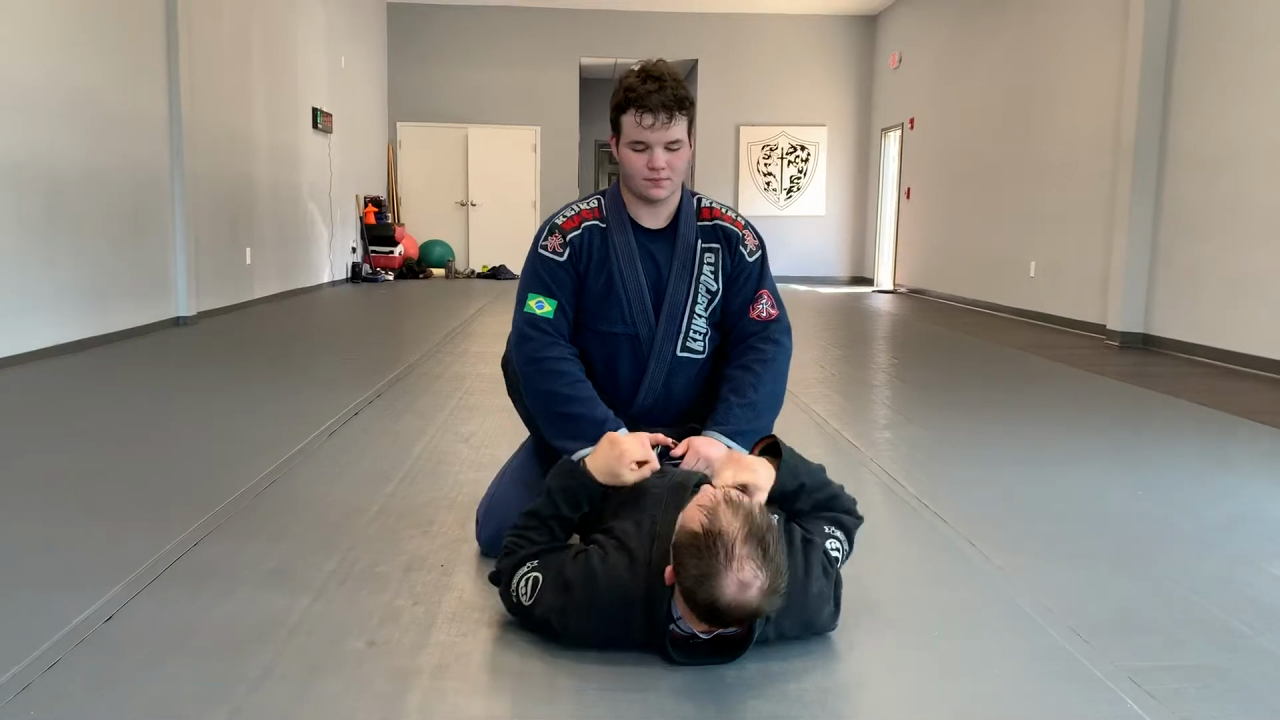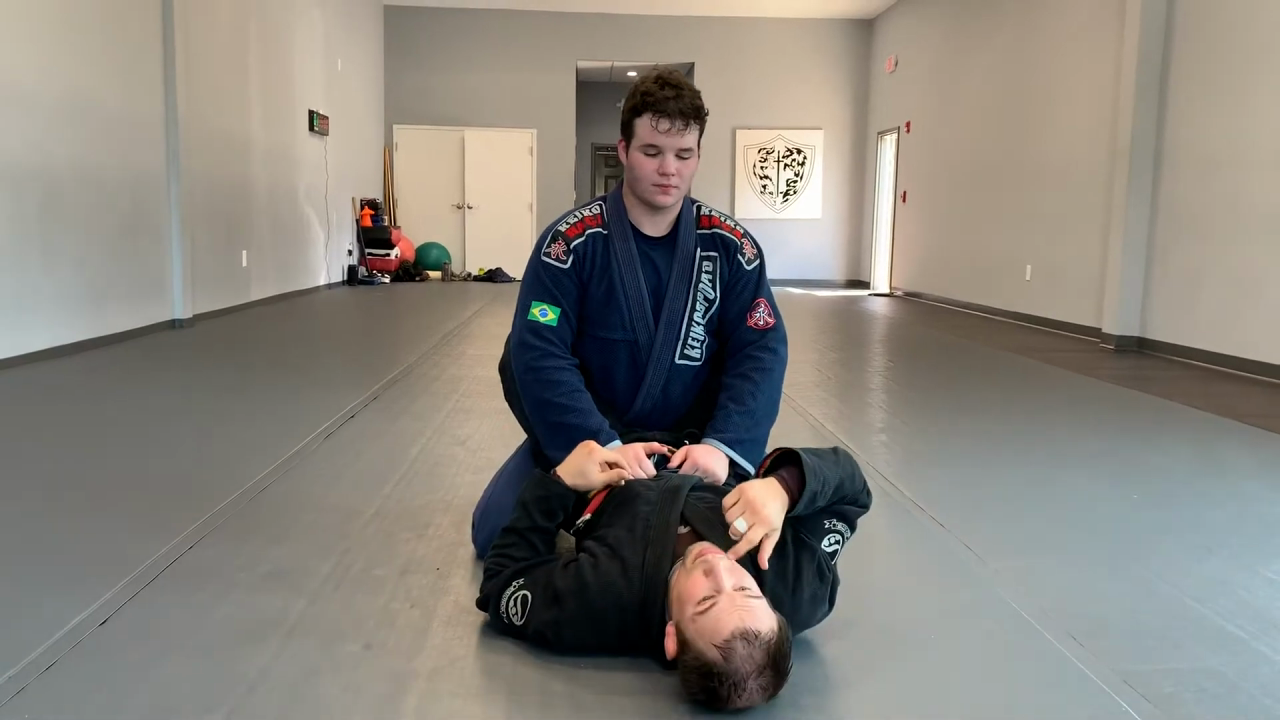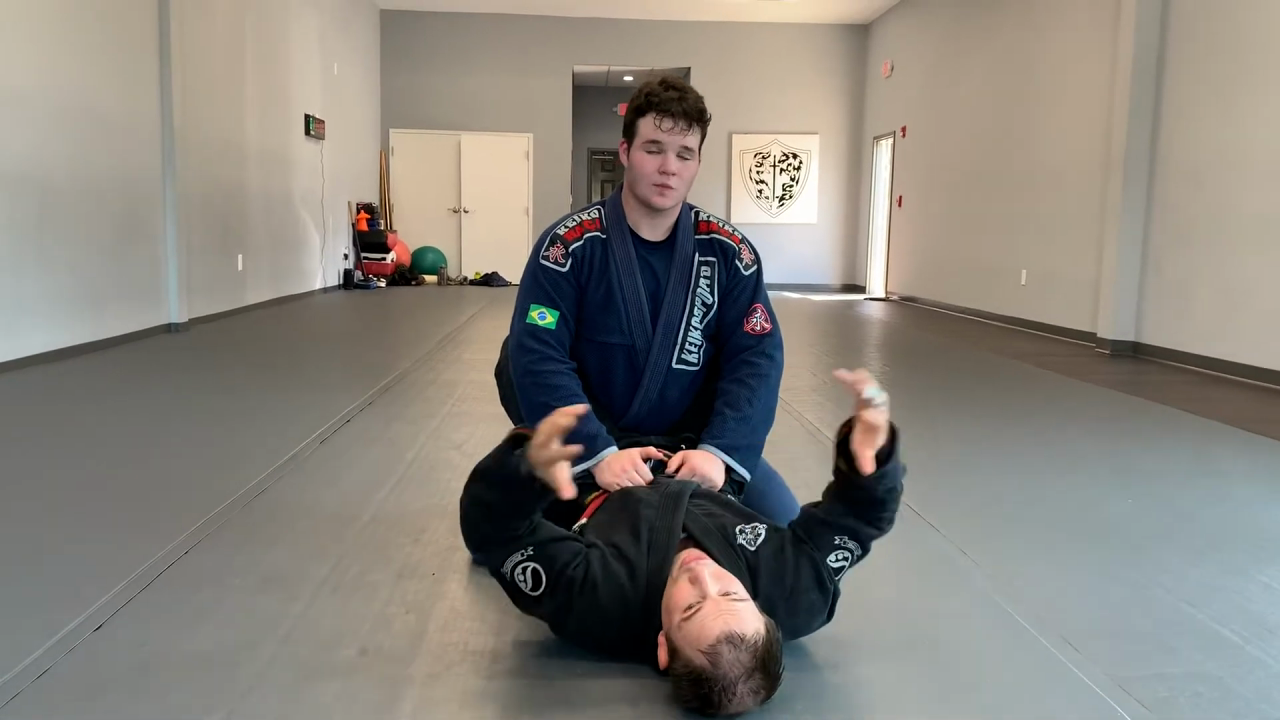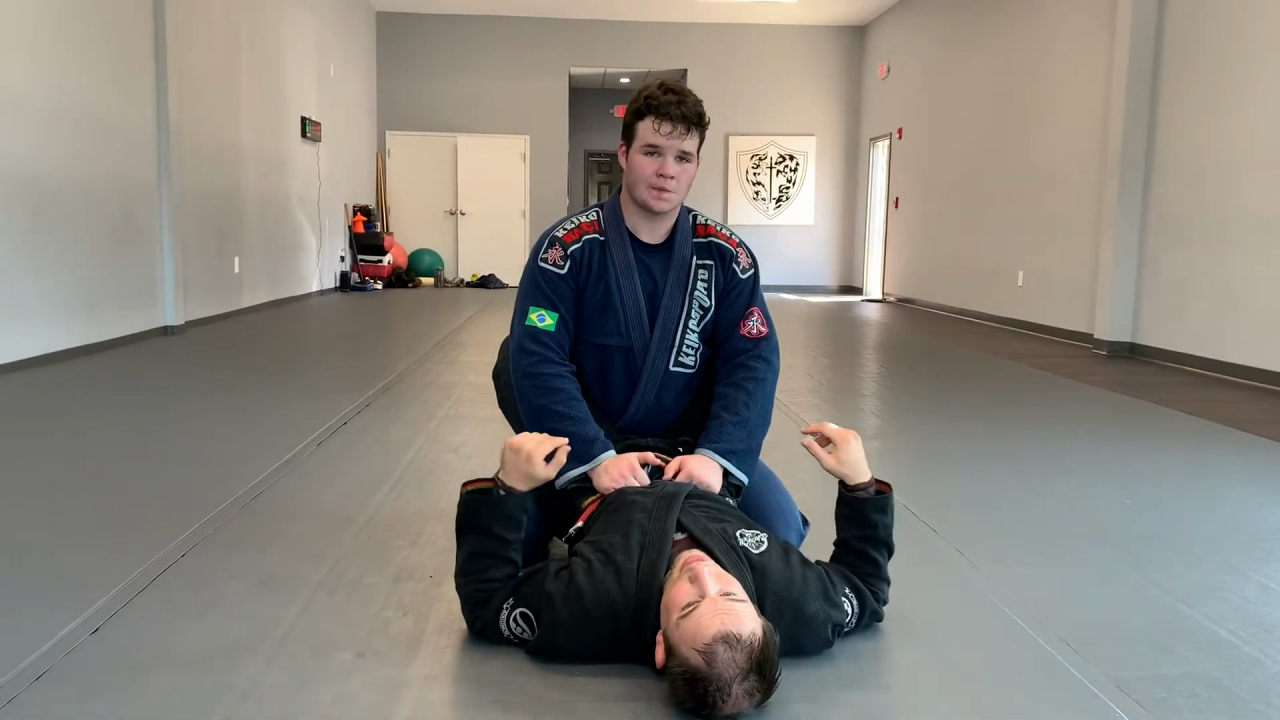
dt=0.7s
person 1, frame 1
left shoulder: (730, 237)
right shoulder: (570, 234)
left elbow: (764, 342)
right elbow: (537, 346)
left wrist: (722, 434)
right wrist: (606, 435)
left hip: (693, 437)
right hip: (585, 435)
right knee: (500, 530)
person 1, frame 2
left shoulder: (729, 245)
right shoulder: (572, 240)
left elbow: (761, 351)
right elbow: (538, 355)
left wrist: (721, 444)
right wrist: (602, 447)
left hip: (693, 440)
right hip: (583, 438)
right knee: (497, 532)
person 1, frame 3
left shoulder: (728, 250)
right shoulder: (571, 244)
left elbow: (757, 356)
right elbow: (537, 358)
left wrist: (717, 450)
right wrist: (597, 452)
left hip: (692, 443)
right hip: (585, 442)
left knee: (780, 528)
person 1, frame 4
left shoulder: (725, 254)
right shoulder: (569, 246)
left elbow: (753, 361)
right elbow: (536, 360)
left wrist: (716, 455)
right wrist: (595, 457)
left hip: (688, 446)
right hip: (584, 445)
left knee: (780, 532)
person 2, frame 1
left shoulder: (597, 598)
right shoulder: (809, 599)
left elbow: (515, 569)
right elbow: (838, 510)
left wrist: (587, 476)
right wrist: (773, 467)
person 2, frame 2
left shoulder: (595, 610)
right shoulder: (801, 592)
left elbow: (501, 587)
right elbow: (847, 487)
left wrist: (558, 483)
right wrist: (785, 484)
person 2, frame 3
left shoulder: (595, 605)
right shoulder: (795, 598)
left elbow: (498, 531)
right elbow: (855, 513)
left wrist: (531, 470)
right wrist: (872, 439)
person 2, frame 4
left shoulder: (588, 613)
right shoulder: (795, 609)
left elbow: (486, 601)
right elbow: (864, 588)
left wrist: (508, 488)
right wrist: (859, 481)
